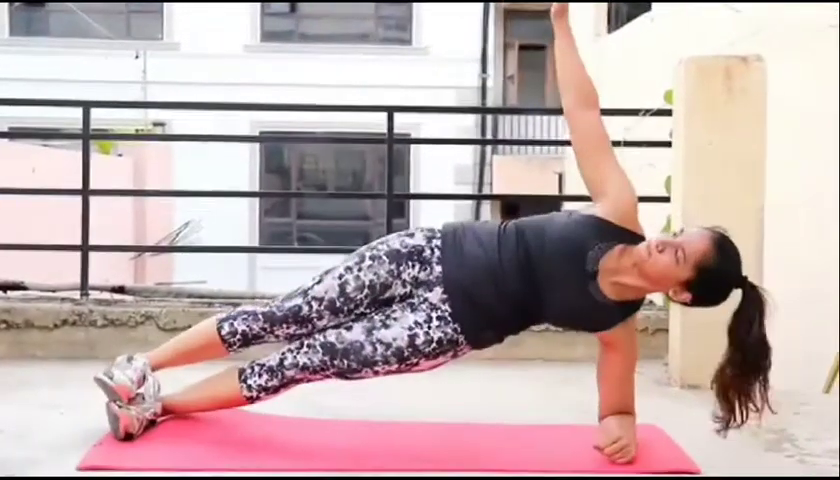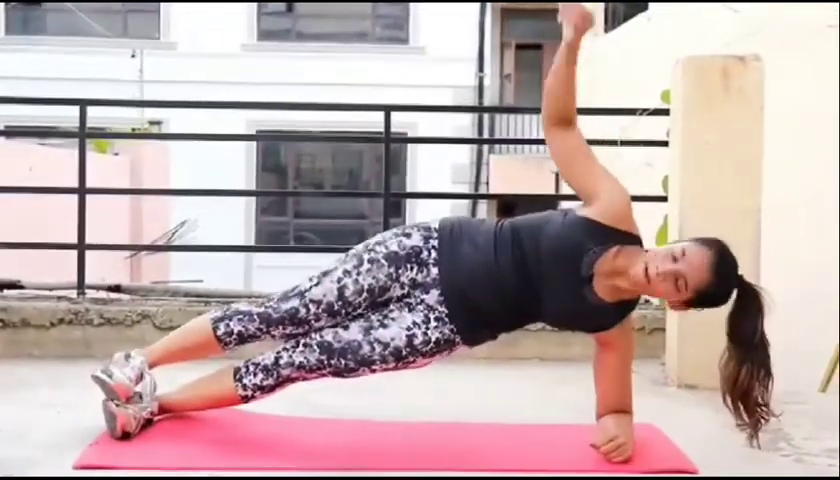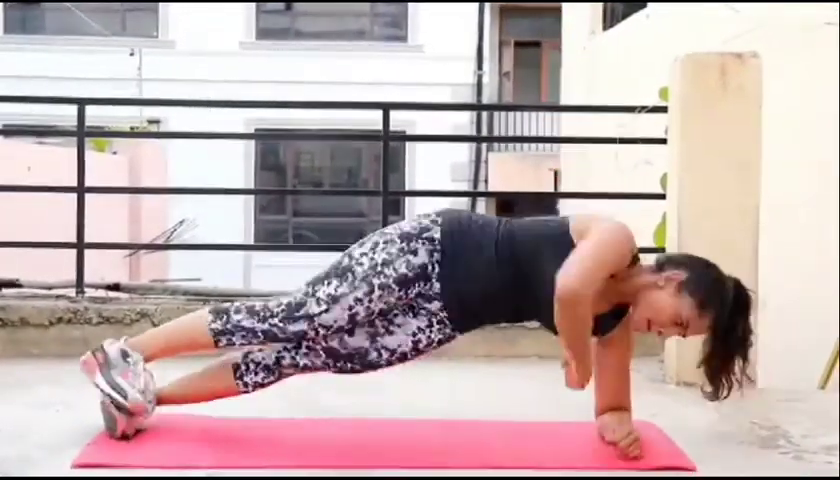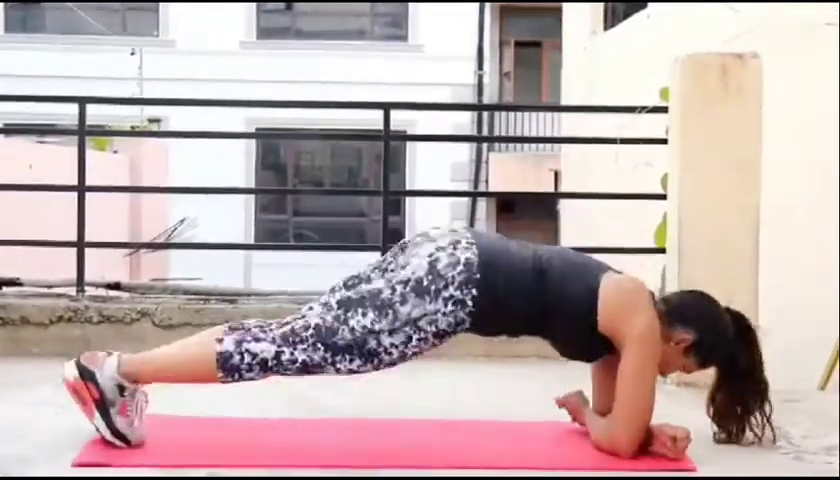
dt=0.3s
person 1, frame 1
left shoulder: (619, 323)
right shoulder: (620, 211)
left elbow: (615, 407)
right elbow: (584, 111)
left wrist: (620, 427)
left hip: (451, 323)
right hip: (436, 253)
left knee: (310, 360)
right knee: (288, 319)
left ankle: (154, 405)
right ankle: (142, 371)
person 1, frame 2
left shoulder: (615, 314)
right shoulder: (615, 200)
left elbow: (613, 395)
right elbow: (557, 119)
left wrist: (617, 421)
left hip: (447, 317)
right hip: (421, 246)
left knee: (308, 355)
right knee: (285, 310)
left ankle: (148, 402)
right ankle: (140, 396)
person 1, frame 3
left shoulder: (615, 322)
right shoulder: (617, 244)
left elbow: (611, 408)
right elbow: (570, 288)
left wrist: (621, 426)
right wrist: (577, 359)
left hip: (443, 315)
right hip: (431, 252)
left knee: (307, 353)
right knee: (289, 320)
left ankle: (147, 396)
right ankle: (127, 355)
person 1, frame 4
left shoulder: (621, 308)
right shoulder: (642, 321)
left elbow: (614, 424)
right elbow: (616, 438)
left wrist: (649, 429)
right wrist: (585, 410)
left hip: (449, 252)
right hip: (450, 274)
left knee: (289, 333)
right knee: (299, 348)
left ankle: (122, 364)
right ankle: (113, 372)
